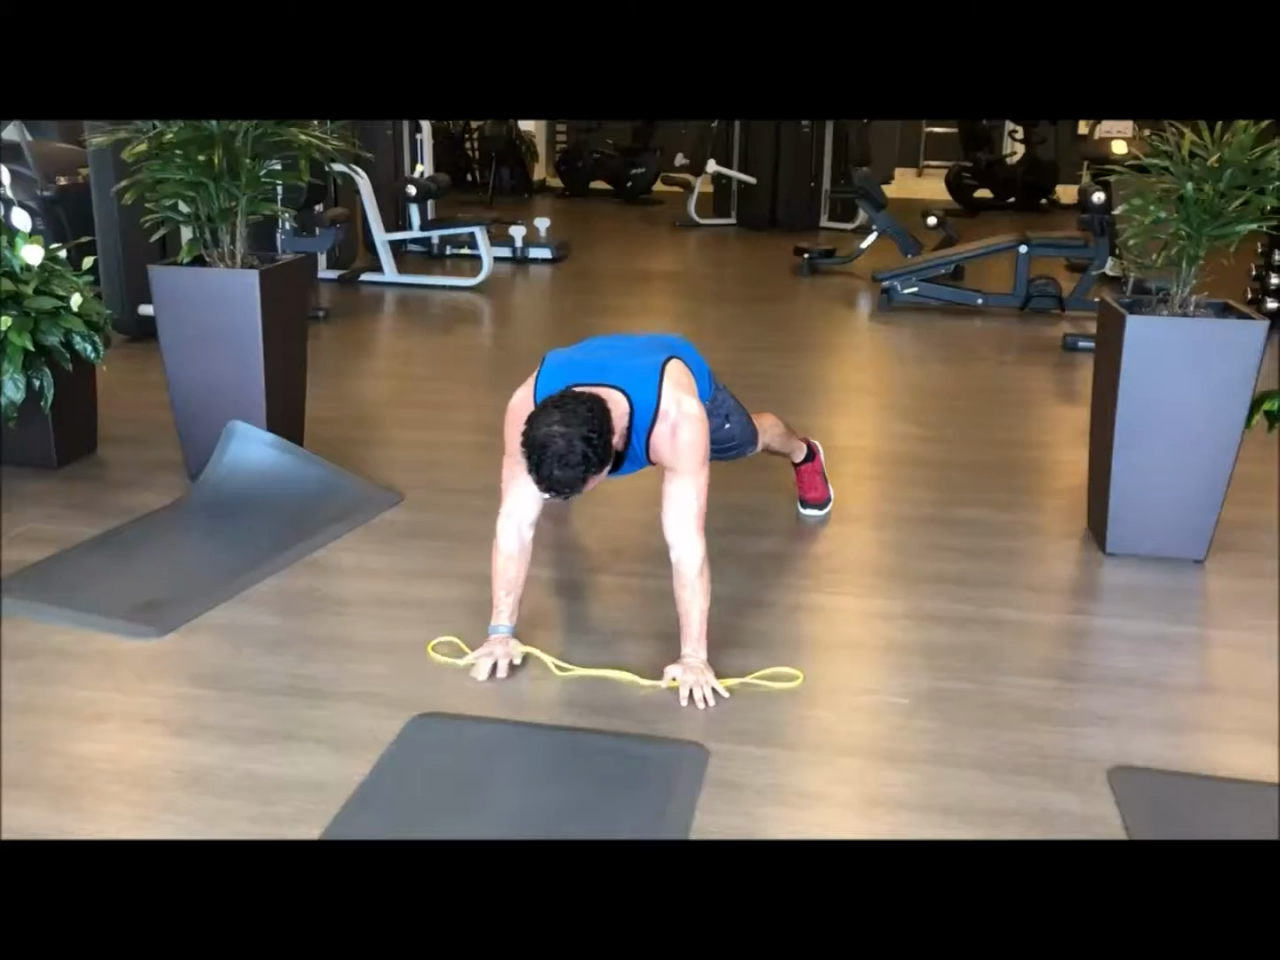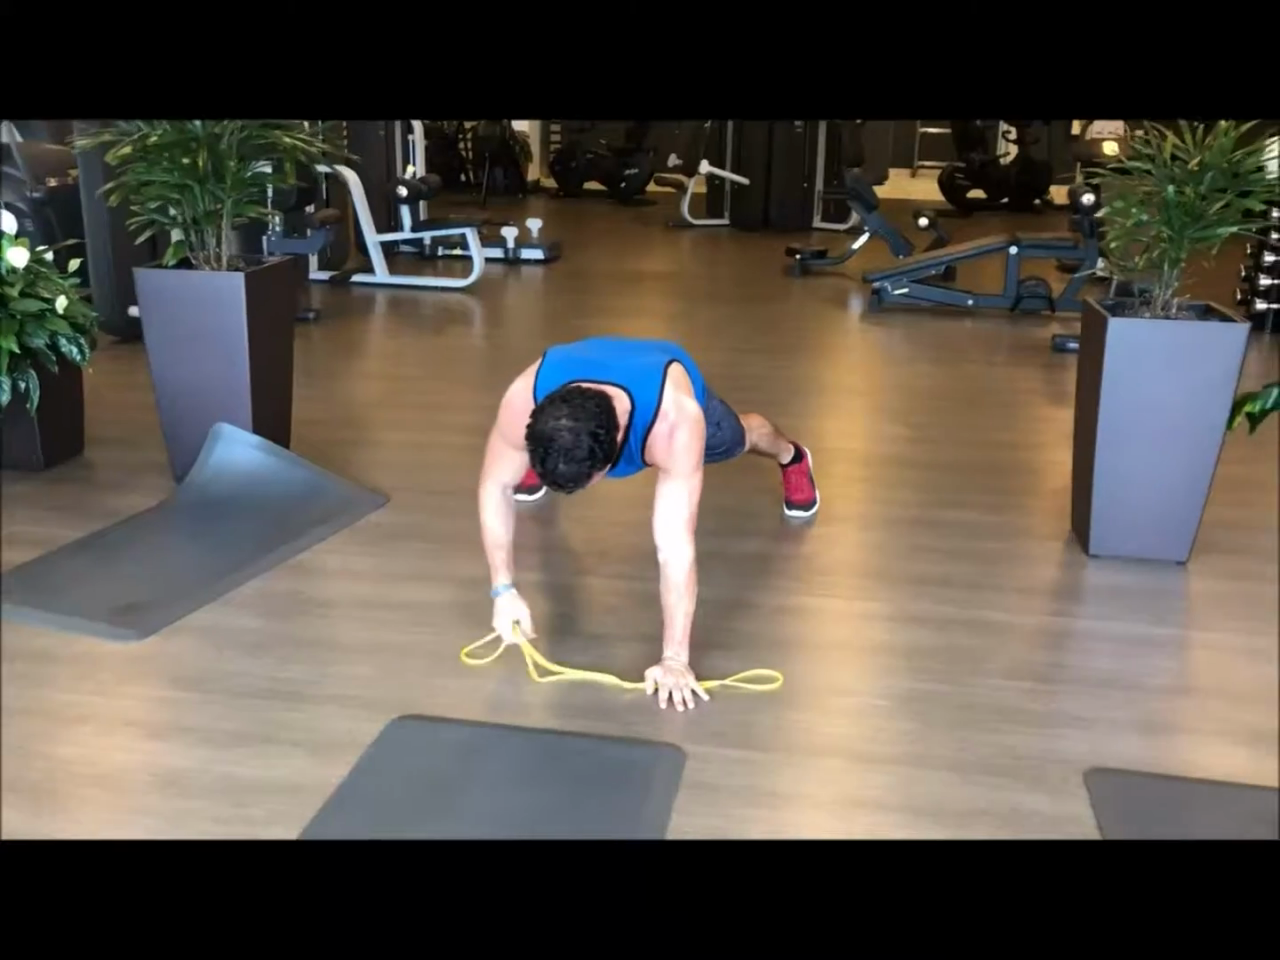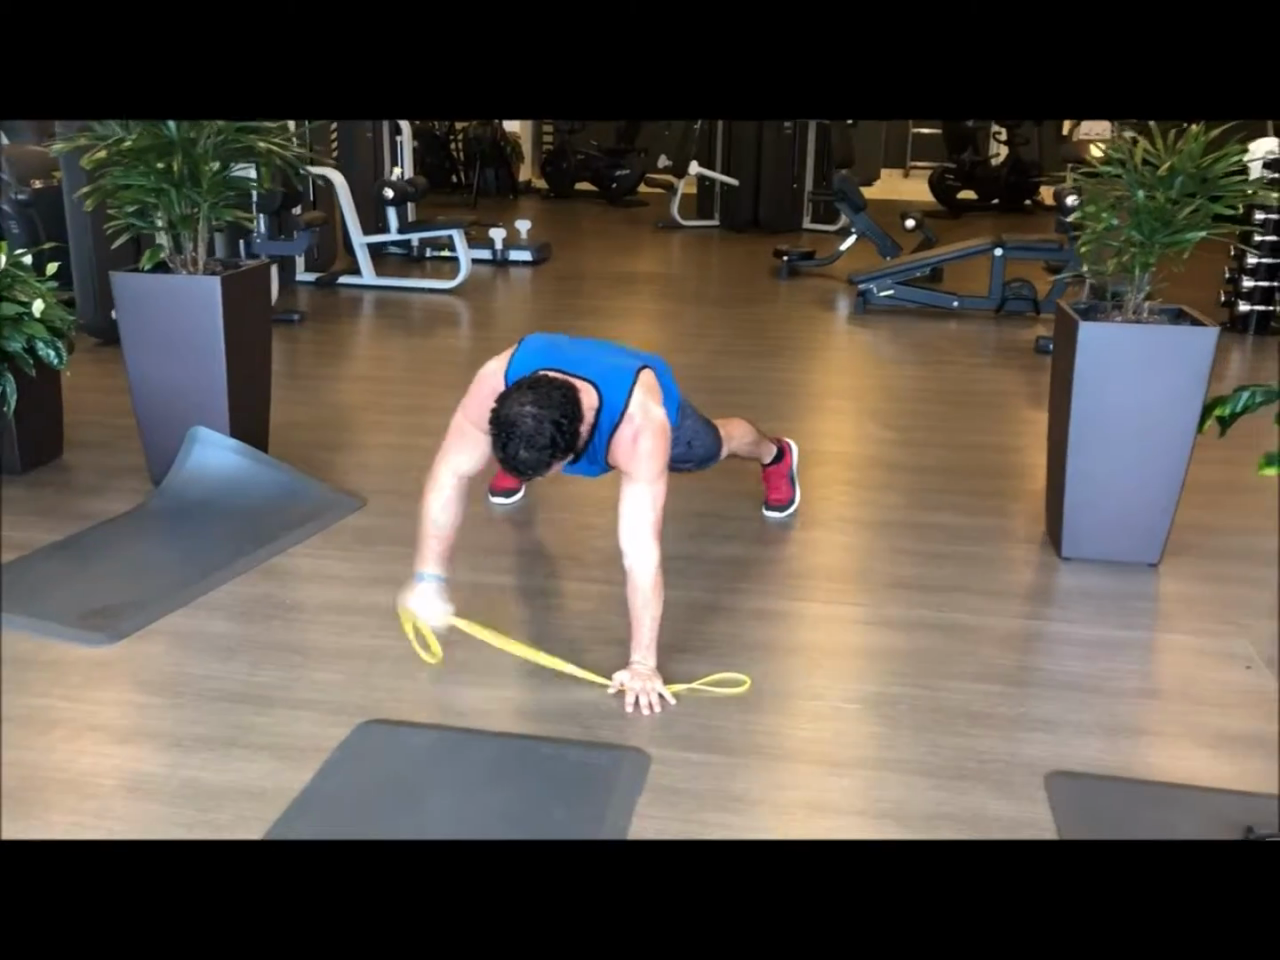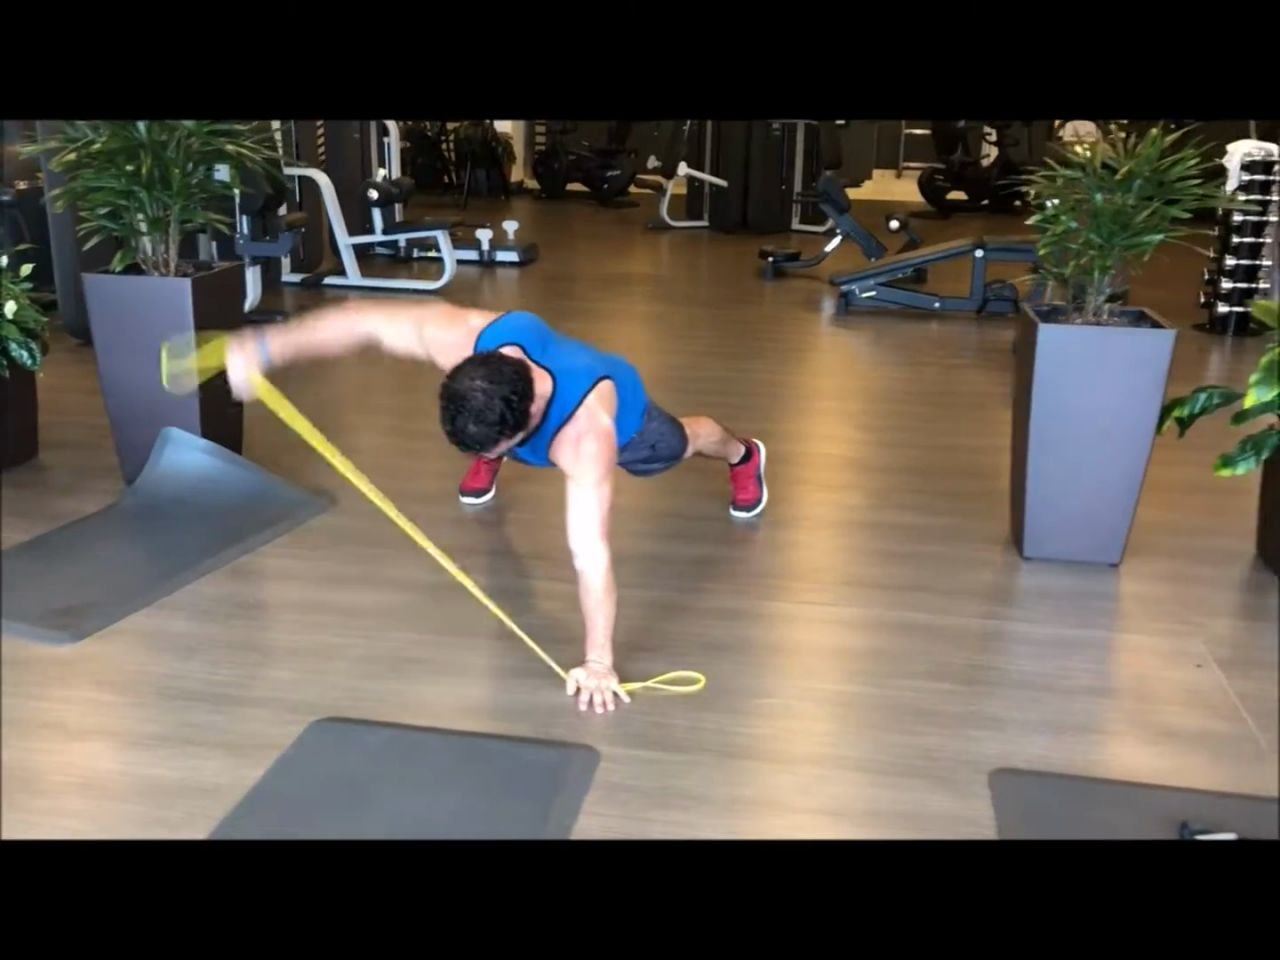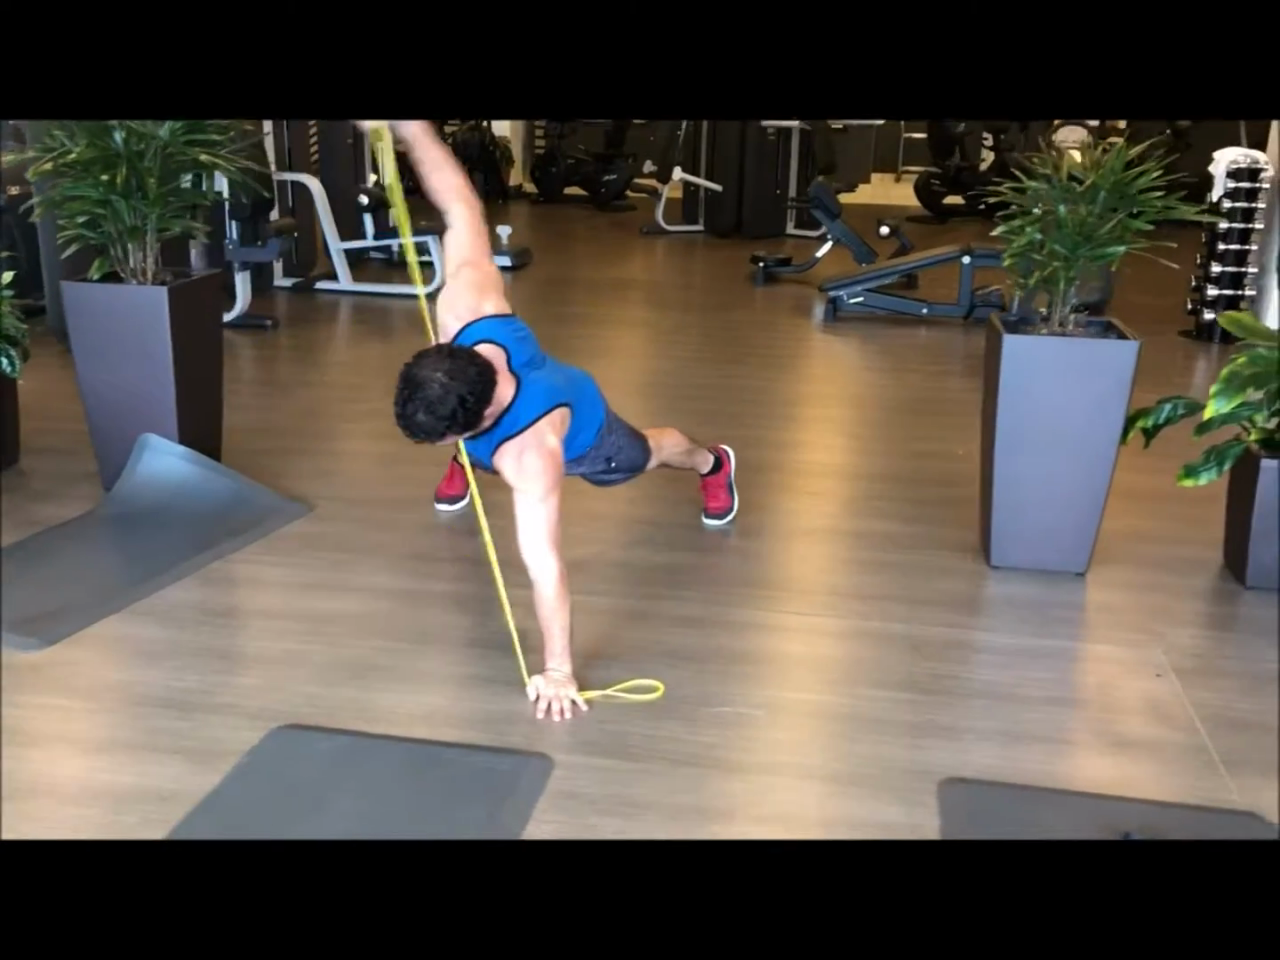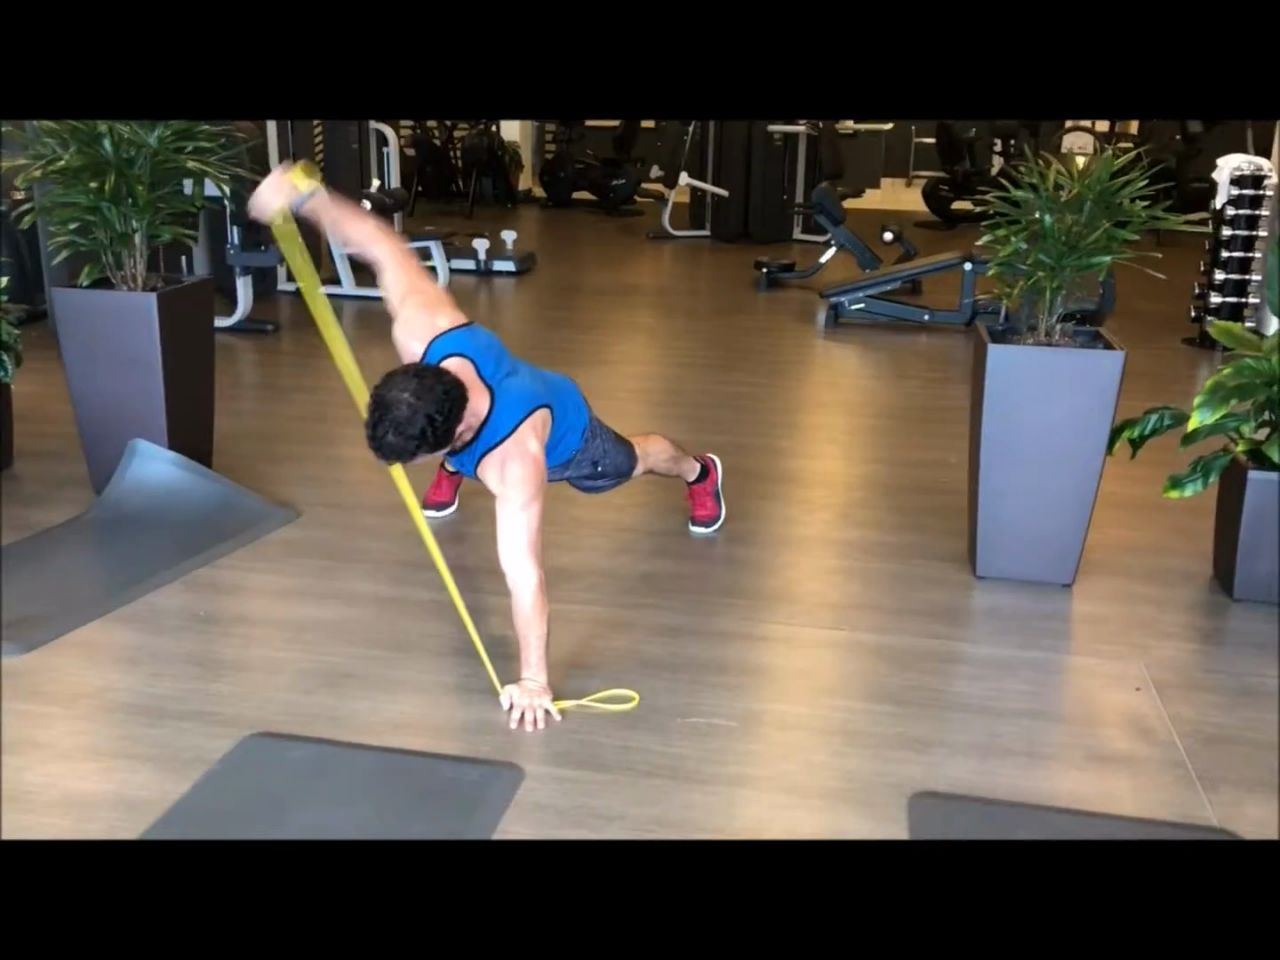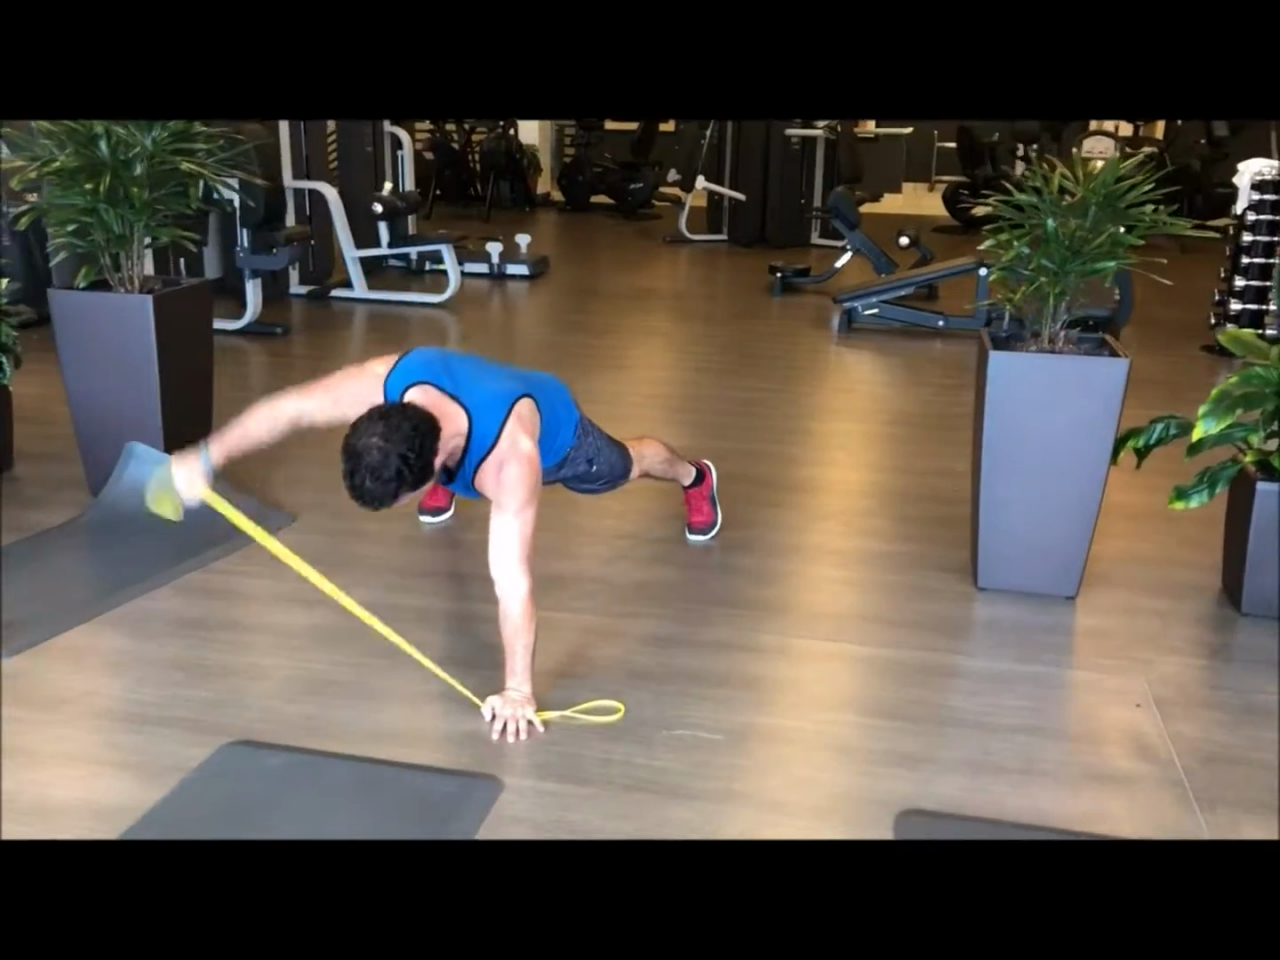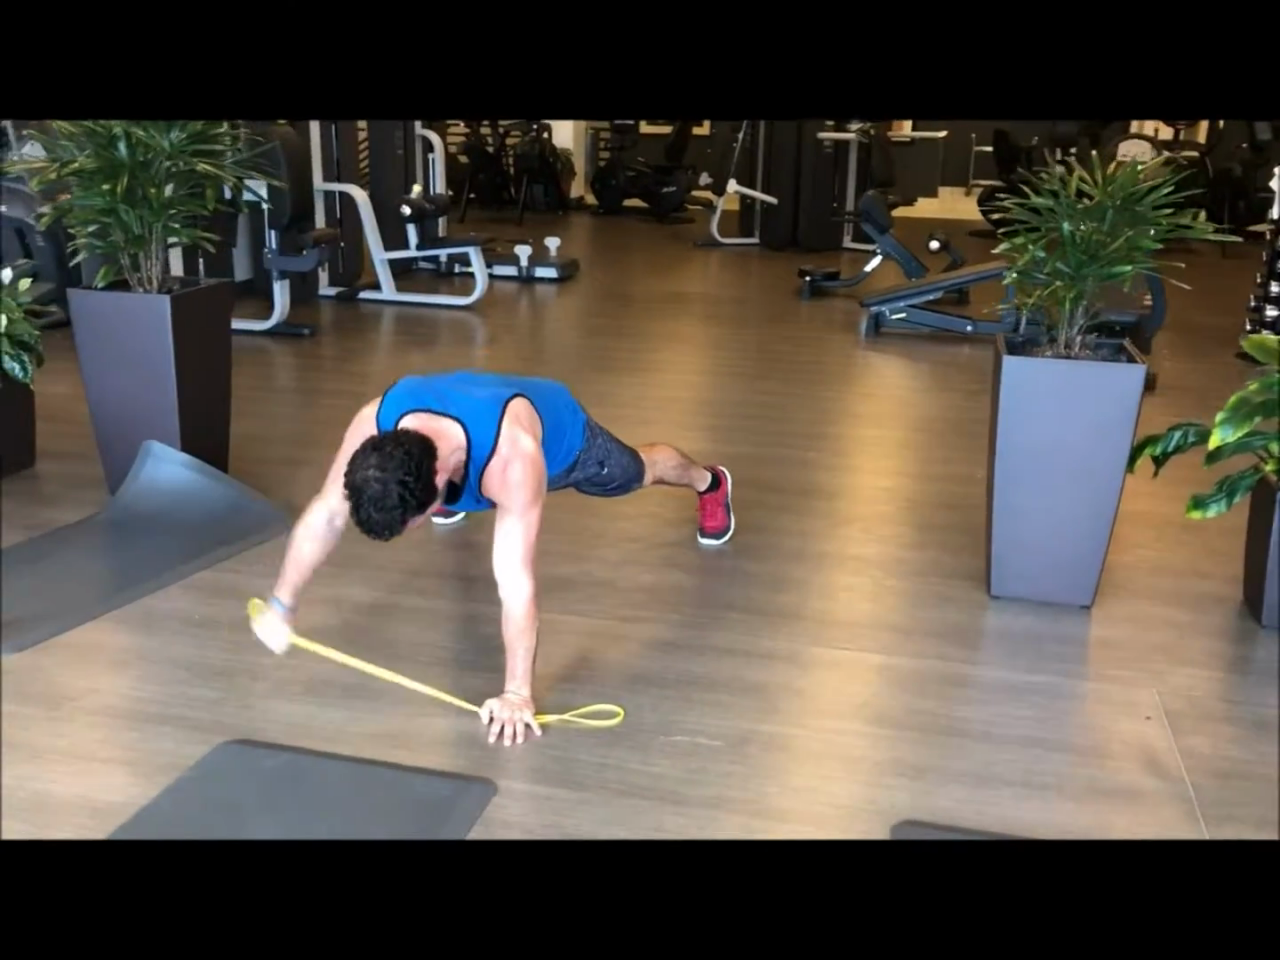
dt=0.3s
person 1, frame 1
left shoulder: (676, 420)
right shoulder: (529, 407)
left elbow: (685, 543)
right elbow: (515, 522)
left wrist: (694, 658)
right wrist: (501, 631)
left hip: (687, 372)
left knee: (750, 439)
left ankle: (803, 453)
person 1, frame 2
left shoulder: (676, 422)
right shoulder: (525, 399)
left elbow: (674, 547)
right elbow: (494, 487)
left wrist: (674, 659)
right wrist: (503, 589)
left hip: (673, 383)
right hip: (584, 372)
left knee: (737, 440)
right knee: (527, 476)
left ankle: (790, 455)
right ankle: (536, 468)
person 1, frame 3
left shoulder: (640, 428)
right shoulder: (498, 382)
left elbow: (641, 552)
right elbow: (449, 475)
left wrist: (642, 664)
right wrist: (428, 577)
left knee: (713, 444)
right knee: (521, 464)
left ankle: (774, 453)
right ankle: (513, 473)
person 1, frame 4
left shoulder: (589, 426)
right shoulder: (480, 341)
left elbow: (591, 552)
right elbow: (367, 324)
left wrist: (599, 664)
right wrist: (267, 347)
left hip: (622, 414)
left knee: (678, 445)
right knee: (490, 462)
left ankle: (741, 452)
right ankle: (491, 461)
person 1, frame 5
left shoulder: (530, 447)
right shoulder: (469, 315)
left elbow: (543, 565)
right elbow: (462, 212)
left wrist: (558, 673)
right wrist: (409, 124)
left hip: (583, 437)
left knee: (640, 458)
right knee: (469, 451)
left ankle: (714, 464)
right ankle: (468, 464)
person 1, frame 6
left shoulder: (510, 460)
right shoulder: (436, 340)
left elbow: (522, 576)
right elbow: (385, 250)
left wrist: (535, 684)
right wrist: (305, 196)
left hip: (567, 443)
left knee: (630, 464)
right knee: (453, 466)
left ankle: (697, 472)
right ankle: (452, 477)
person 1, frame 7
left shoulder: (507, 460)
right shoulder: (387, 383)
left elbow: (512, 582)
right elbow: (289, 408)
left wrist: (517, 691)
right wrist: (207, 457)
left hip: (556, 434)
right hip: (501, 395)
left knee: (625, 465)
right knee: (440, 488)
left ankle: (693, 474)
right ankle: (450, 488)
person 1, frame 8
left shoulder: (510, 459)
right shoulder: (373, 427)
left elbow: (515, 585)
right elbow: (326, 515)
left wrist: (516, 694)
right wrist: (281, 607)
left hip: (564, 439)
right hip: (477, 413)
left knee: (639, 471)
right knee: (461, 501)
left ankle: (708, 481)
right ankle: (471, 498)
